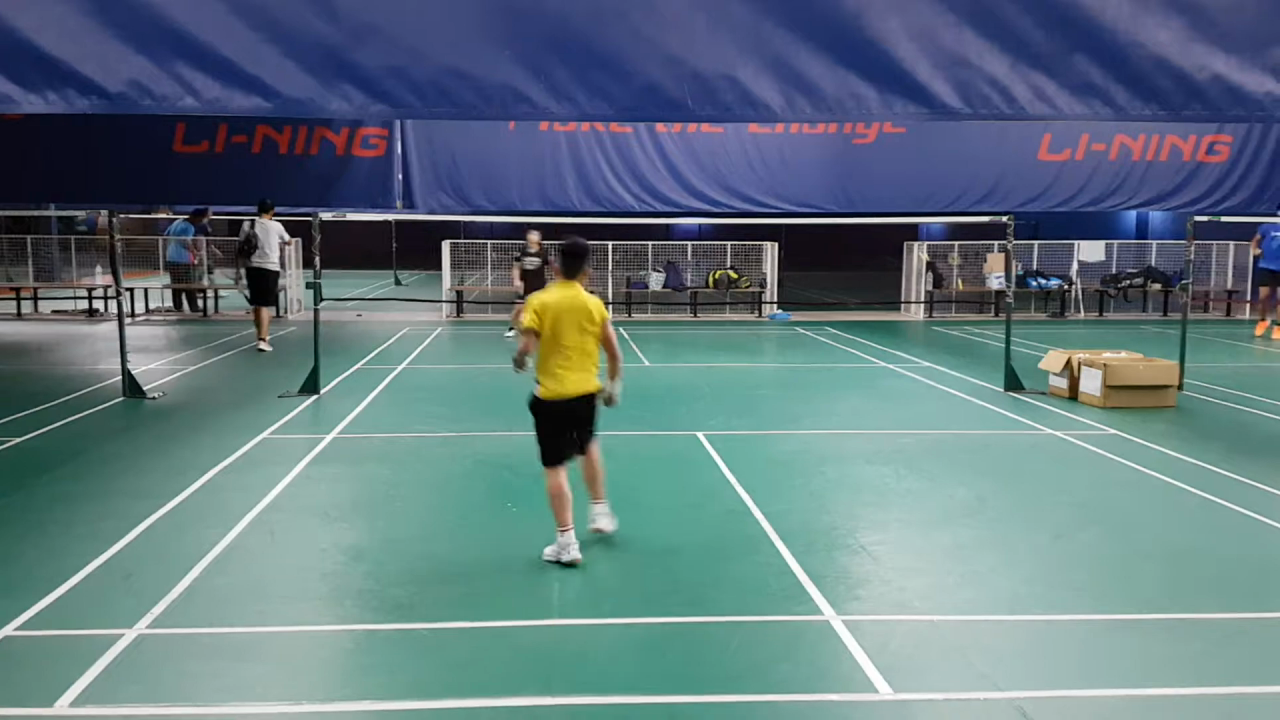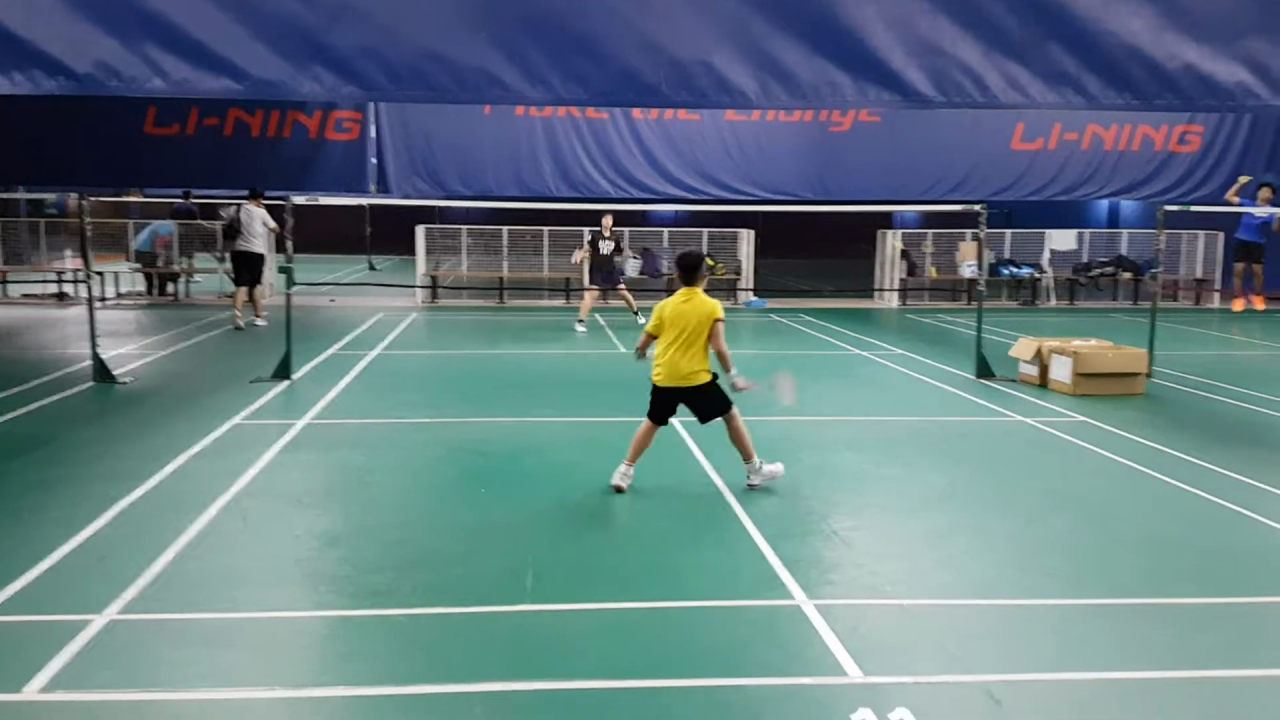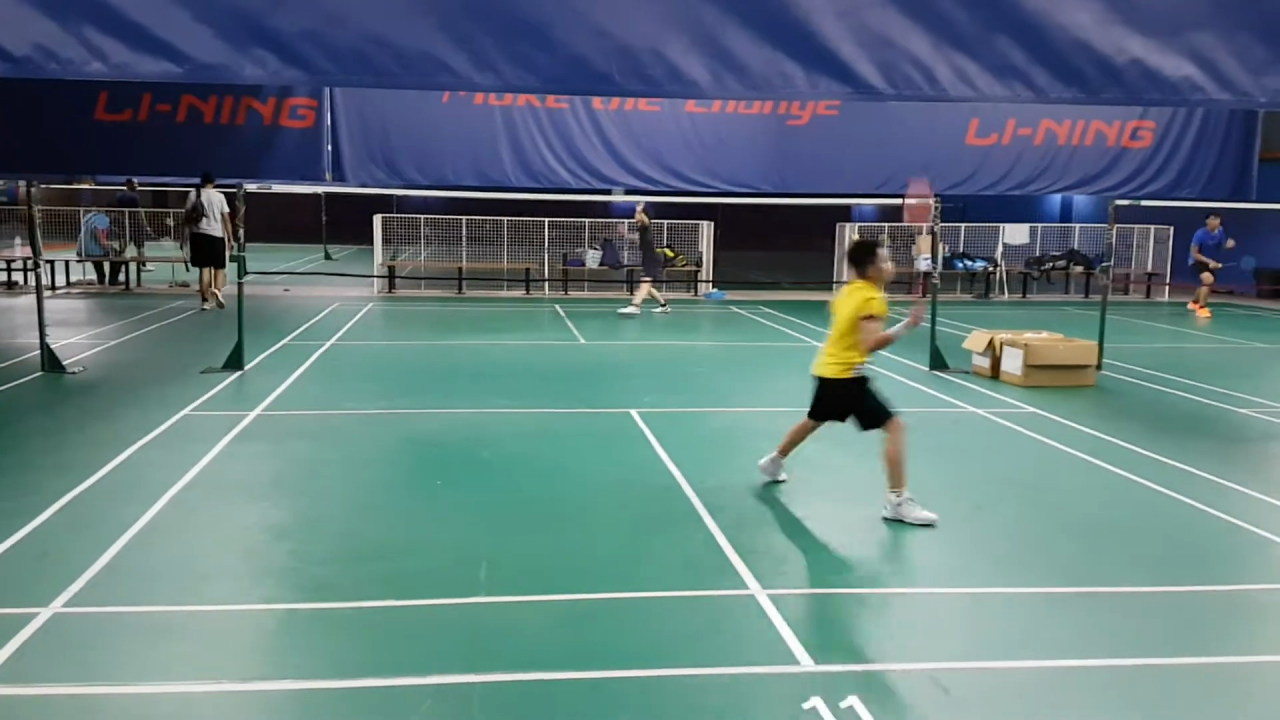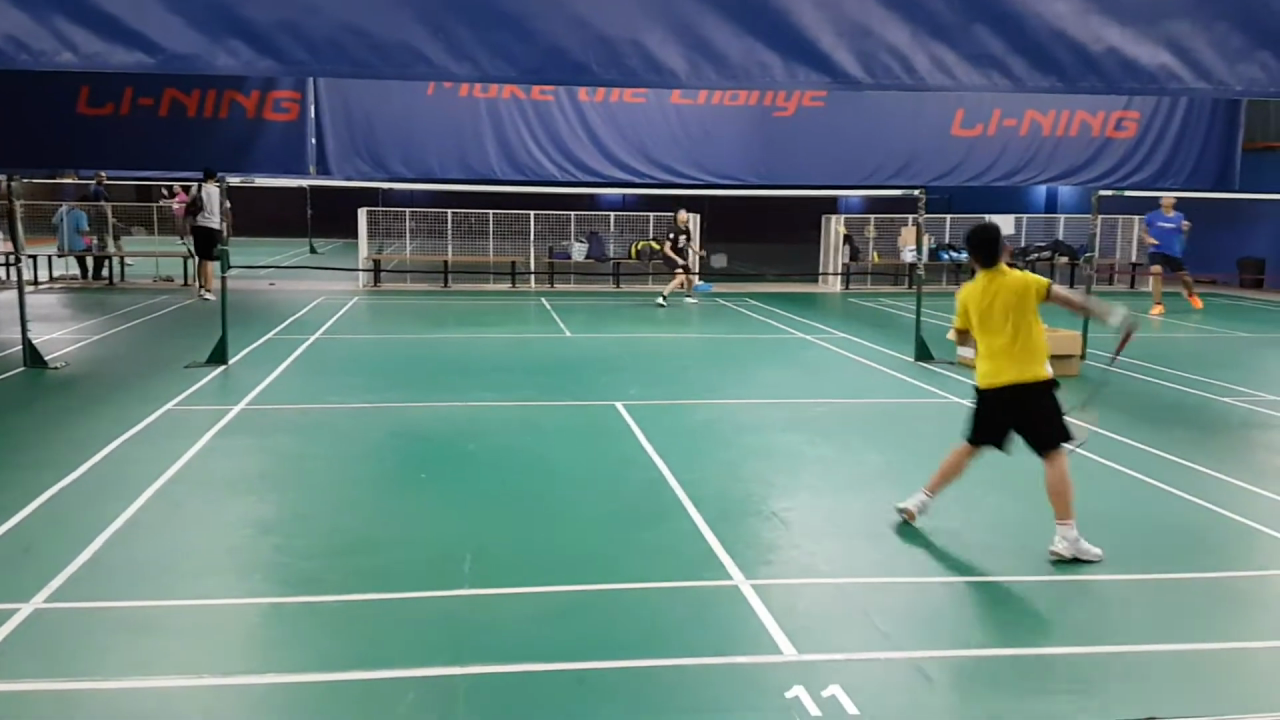
dt=0.7s
person 1, frame 1
left shoulder: (539, 301)
right shoulder: (595, 305)
left elbow: (526, 346)
right elbow: (614, 352)
left wrist: (519, 362)
right wrist: (613, 388)
left hip: (551, 396)
right hip: (586, 391)
left knee: (555, 466)
right knee: (586, 447)
left ankle: (566, 542)
right ankle: (600, 513)
person 1, frame 2
left shoulder: (664, 307)
right shoulder: (712, 306)
left elbow: (643, 345)
right elbow: (719, 349)
left wrist: (641, 352)
right wrist: (733, 377)
left hip: (664, 379)
right hip: (697, 380)
left knee: (652, 423)
right knee: (731, 415)
left ankle: (625, 472)
right ankle: (755, 470)
person 1, frame 3
left shoulder: (849, 291)
right shoulder: (871, 299)
right elbow: (870, 343)
right wrist: (904, 327)
left hip: (827, 371)
right hip: (839, 376)
left knee: (814, 421)
right knee: (894, 428)
left ankle: (773, 463)
right ankle: (899, 503)
person 1, frame 4
left shoulder: (966, 294)
right shoulder: (1025, 282)
left elbow: (961, 337)
right elbow: (1071, 301)
right wrist: (1108, 313)
left hip: (991, 385)
right hip: (1031, 382)
left knee: (968, 448)
right knee: (1055, 456)
left ankle: (919, 502)
right ankle: (1066, 536)
